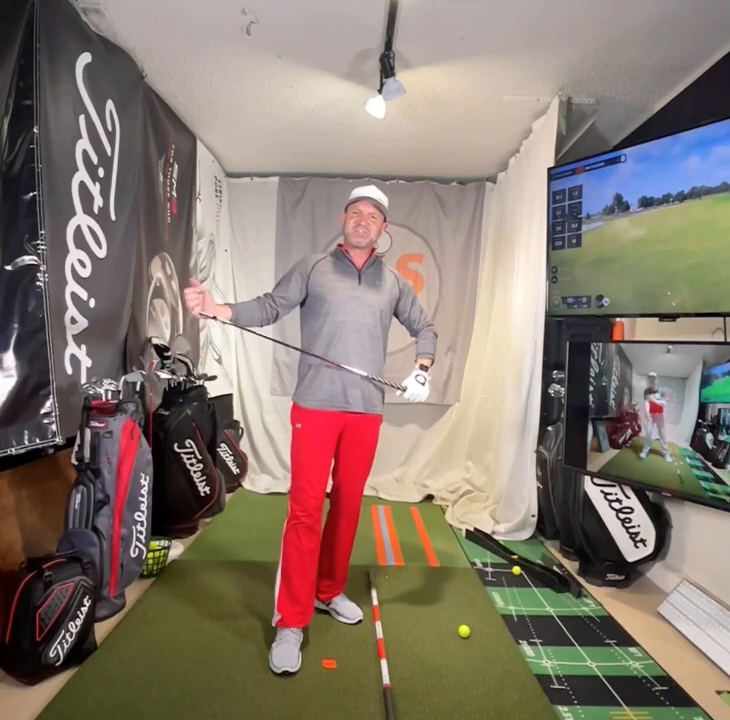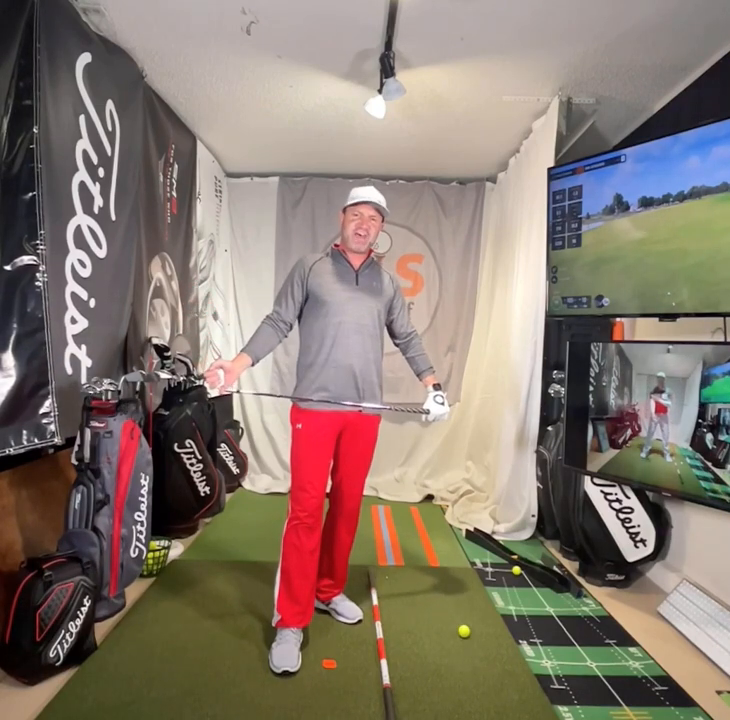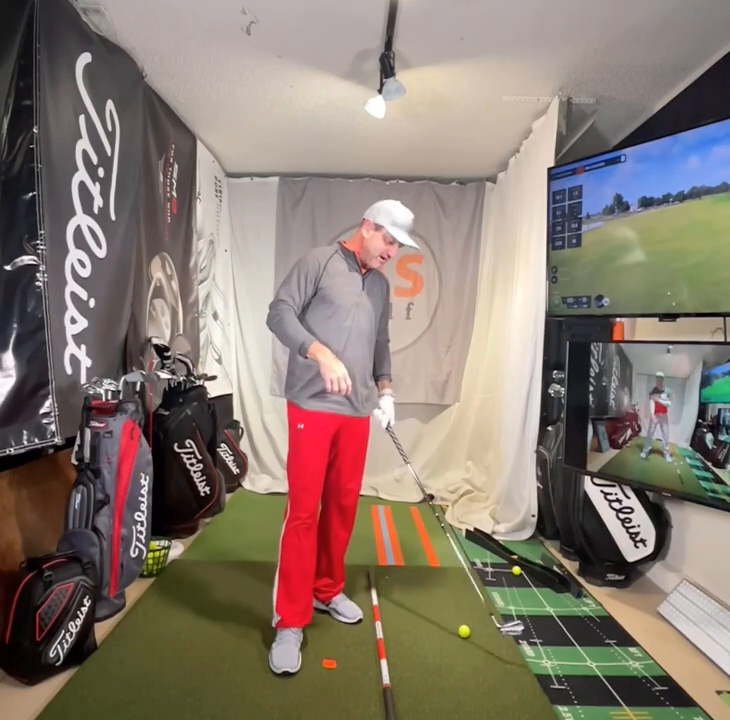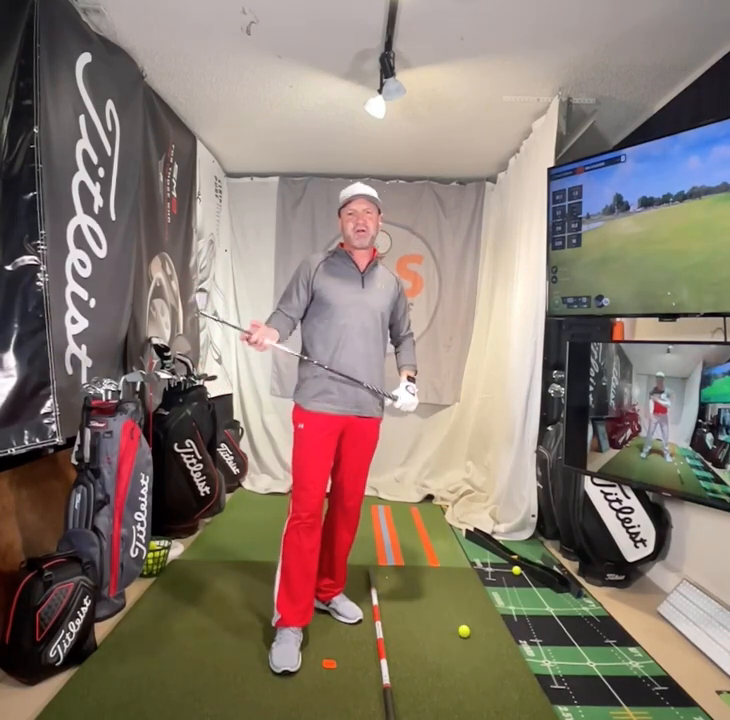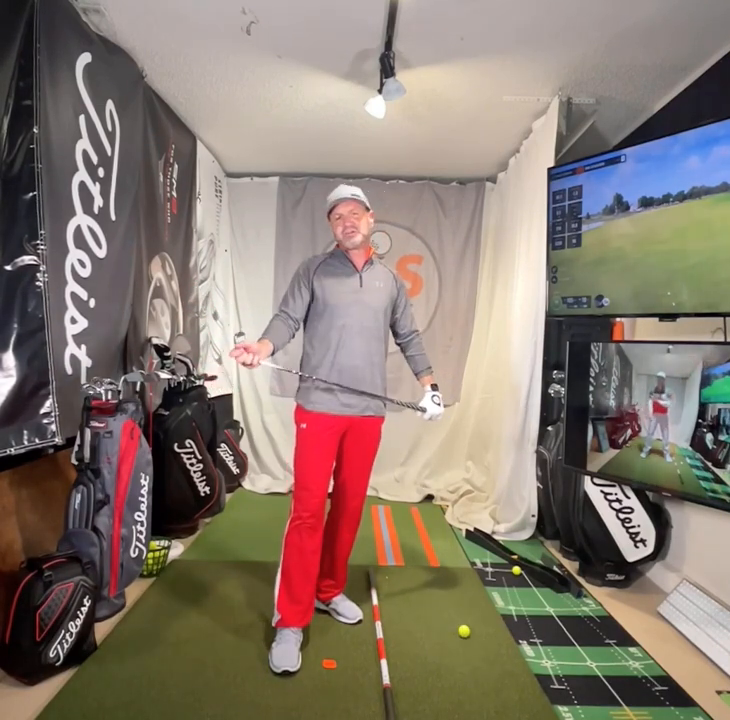
dt=1s
person 1, frame 1
left shoulder: (394, 282)
right shoulder: (312, 268)
left elbow: (423, 327)
right elbow: (270, 306)
left wrist: (423, 368)
right wrist: (217, 308)
left hip: (367, 411)
right hip: (315, 407)
left knee: (348, 504)
right knee: (305, 509)
left ankle: (330, 591)
right ankle: (290, 621)
person 1, frame 2
left shoulder: (387, 283)
right shoulder: (309, 268)
left elbow: (407, 337)
right elbow: (277, 323)
left wrist: (433, 385)
right wrist: (238, 364)
left hip: (365, 412)
right hip: (315, 407)
left knee: (347, 504)
right knee: (305, 509)
left ankle: (329, 590)
right ankle: (290, 621)
person 1, frame 3
left shoulder: (381, 284)
right shoulder: (318, 262)
right elbow: (279, 313)
left wrist: (384, 387)
right wrist: (321, 354)
left hip: (357, 411)
right hip: (312, 405)
left knee: (343, 502)
right knee: (303, 508)
left ankle: (328, 589)
right ankle: (289, 622)
person 1, frame 4
left shoulder: (391, 281)
right shoulder: (314, 268)
left elbow: (404, 335)
right elbow: (285, 316)
left wrist: (408, 377)
right wrist: (267, 333)
left hip: (367, 412)
right hip: (317, 407)
left knee: (348, 506)
right knee: (306, 509)
left ankle: (329, 591)
right ankle: (290, 621)
person 1, frame 5
left shoulder: (390, 280)
right shoulder: (312, 270)
left elbow: (408, 335)
right elbow: (287, 318)
left wrist: (428, 383)
right wrist: (262, 347)
left hip: (368, 412)
right hip: (319, 408)
left knee: (350, 506)
right knee: (307, 510)
left ankle: (329, 591)
right ankle: (290, 621)
